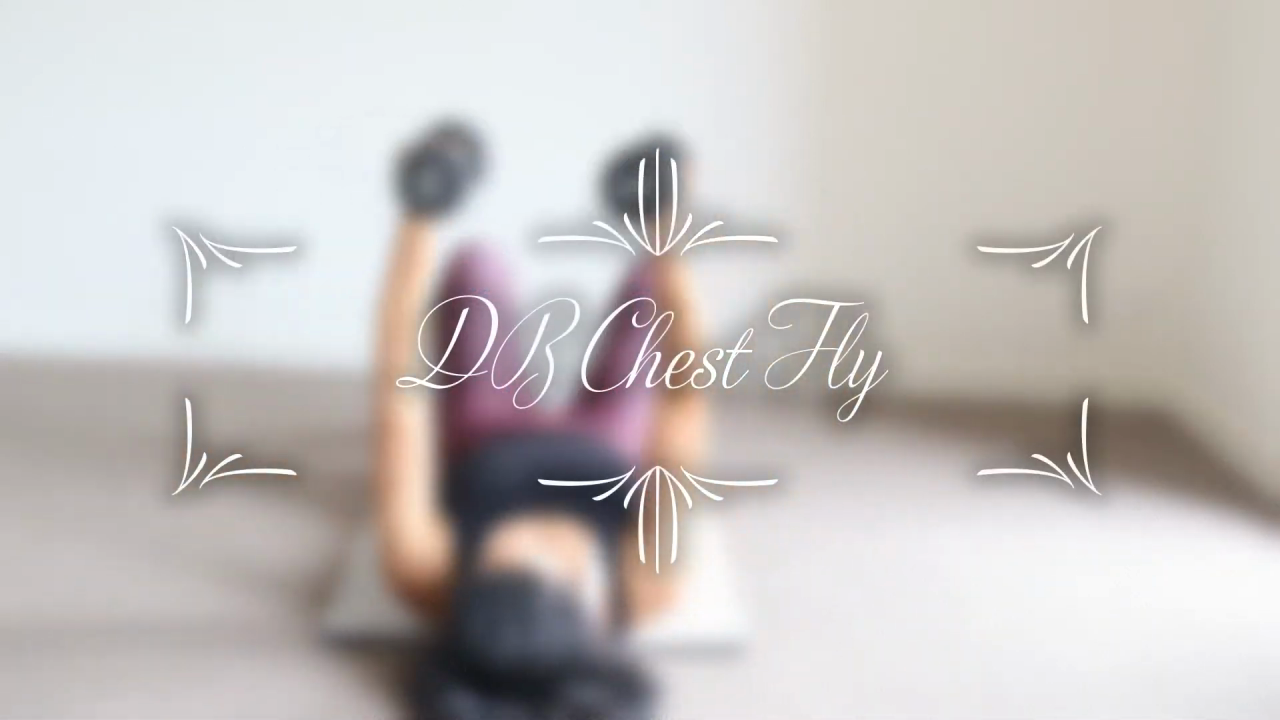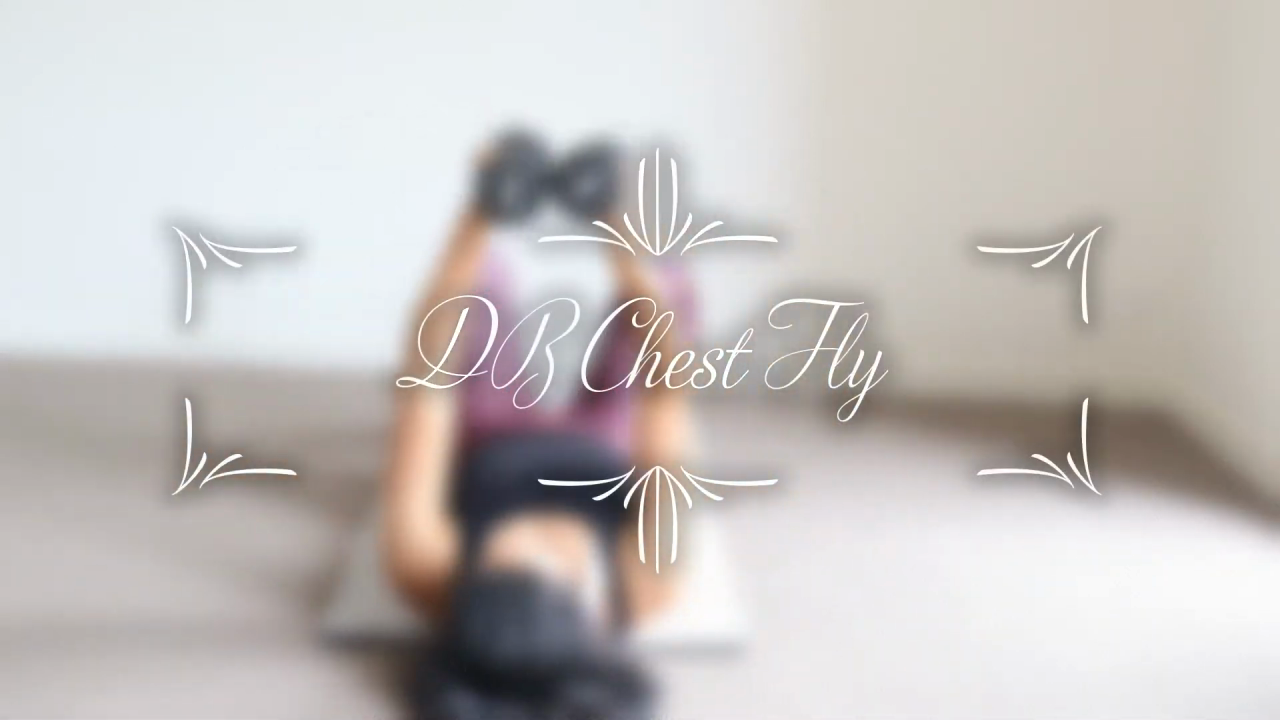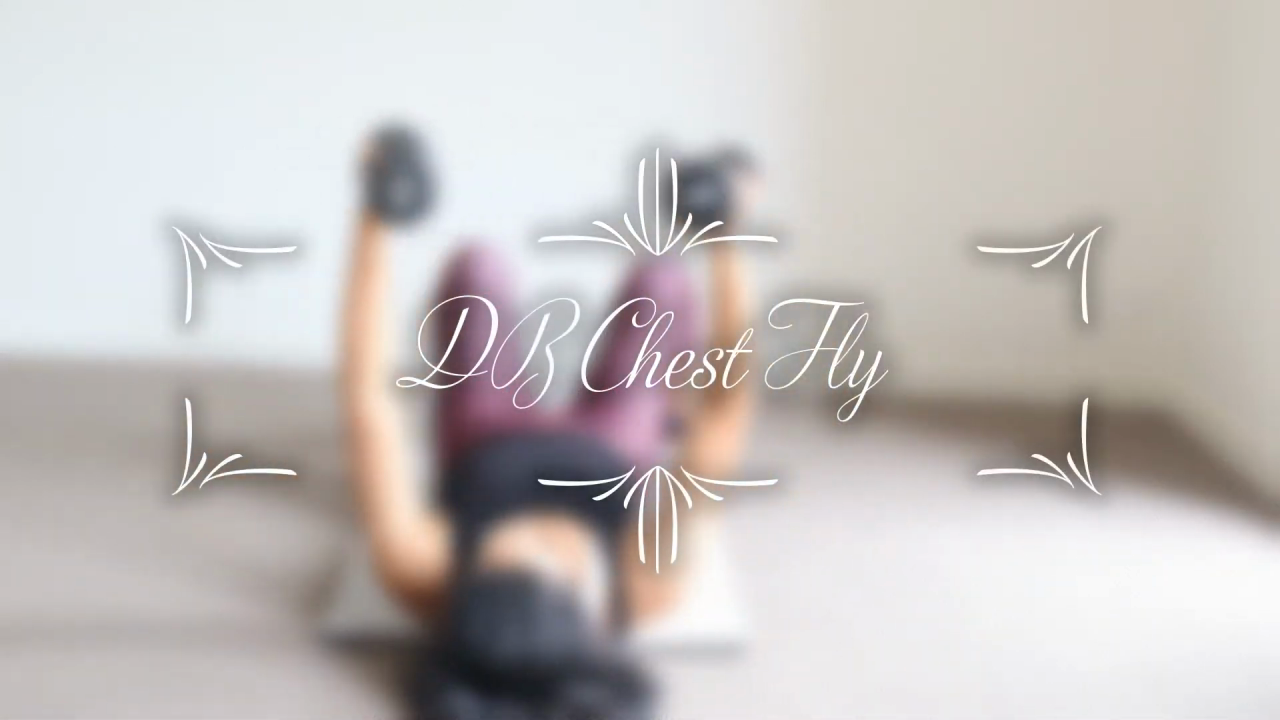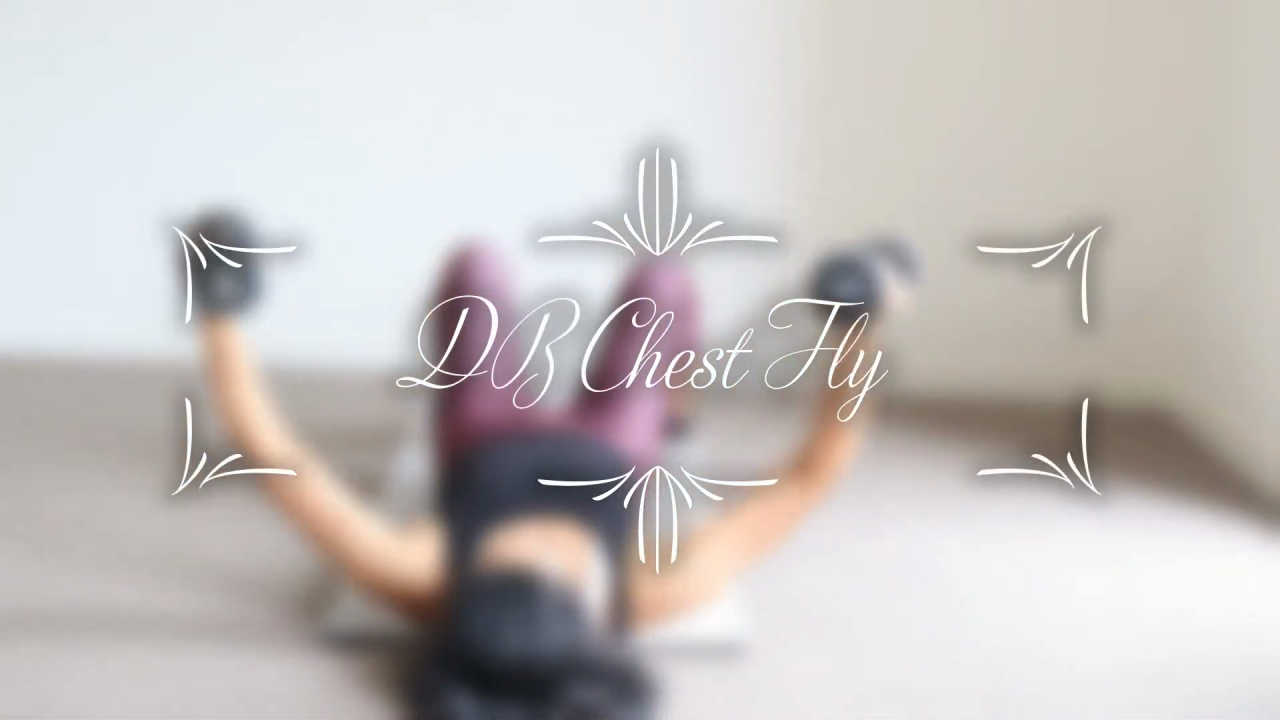
dt=0.4s
person 1, frame 1
left shoulder: (429, 578)
right shoulder: (641, 584)
left elbow: (397, 391)
right elbow: (682, 409)
left wrist: (417, 221)
left hip: (487, 447)
right hip: (608, 452)
left knee: (476, 265)
right knee: (653, 290)
person 1, frame 2
left shoulder: (430, 574)
right shoulder: (639, 586)
left elbow: (424, 388)
right elbow: (664, 402)
left wrist: (477, 218)
left hip: (488, 446)
right hip: (604, 451)
left knee: (480, 270)
right knee: (667, 279)
person 1, frame 3
left shoulder: (424, 574)
right shoulder: (641, 586)
left elbow: (369, 409)
right elbow: (721, 425)
left wrist: (376, 229)
right wrist: (723, 251)
left hip: (486, 447)
right hip: (611, 455)
left knee: (477, 265)
right knee: (661, 280)
right ankle: (662, 415)
person 1, frame 4
left shoulder: (426, 579)
right shoulder: (645, 594)
left elbow: (278, 463)
right elbow: (805, 482)
left wrist: (220, 321)
right wrist: (858, 340)
left hip: (485, 448)
right hip: (609, 456)
left knee: (476, 264)
right knee: (663, 278)
right ankle: (668, 420)
